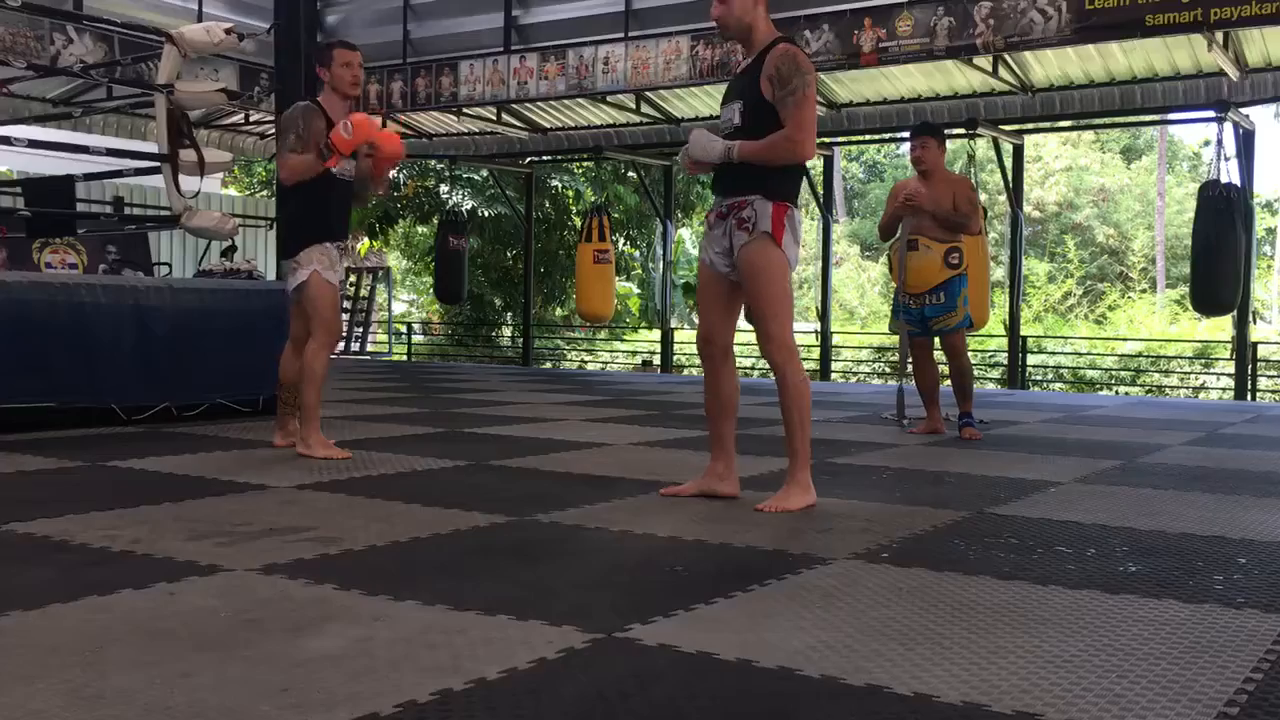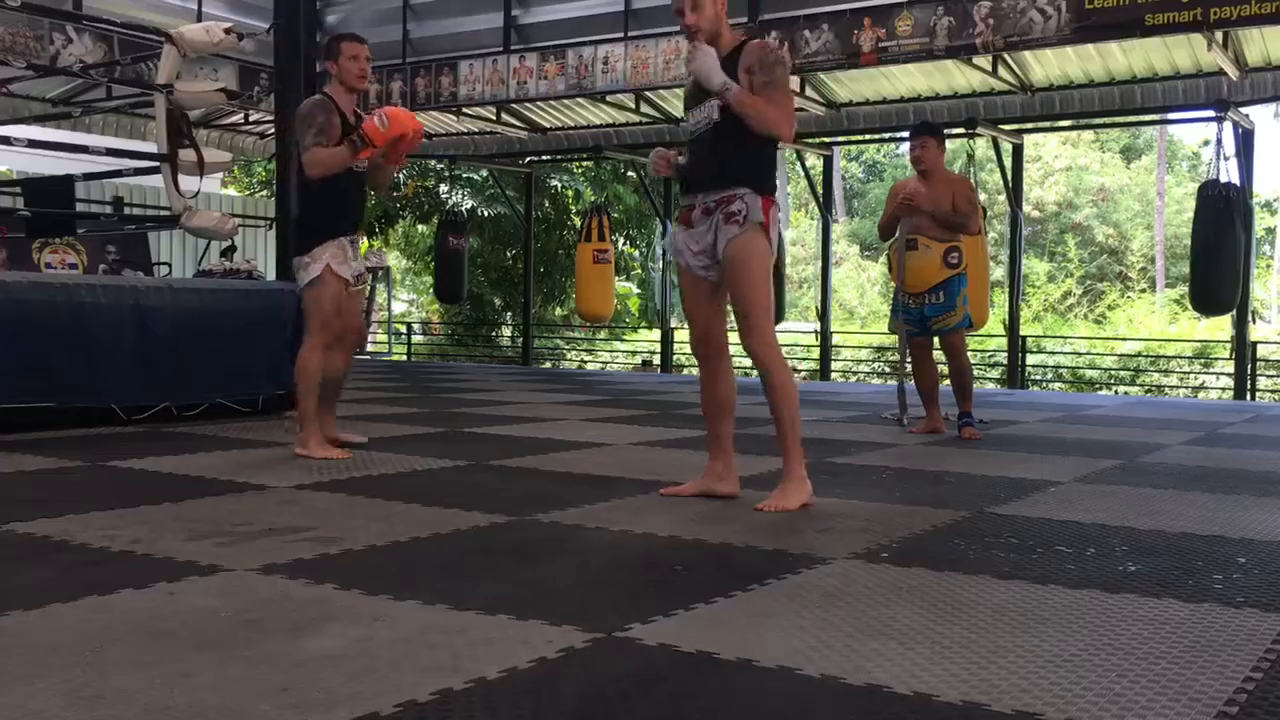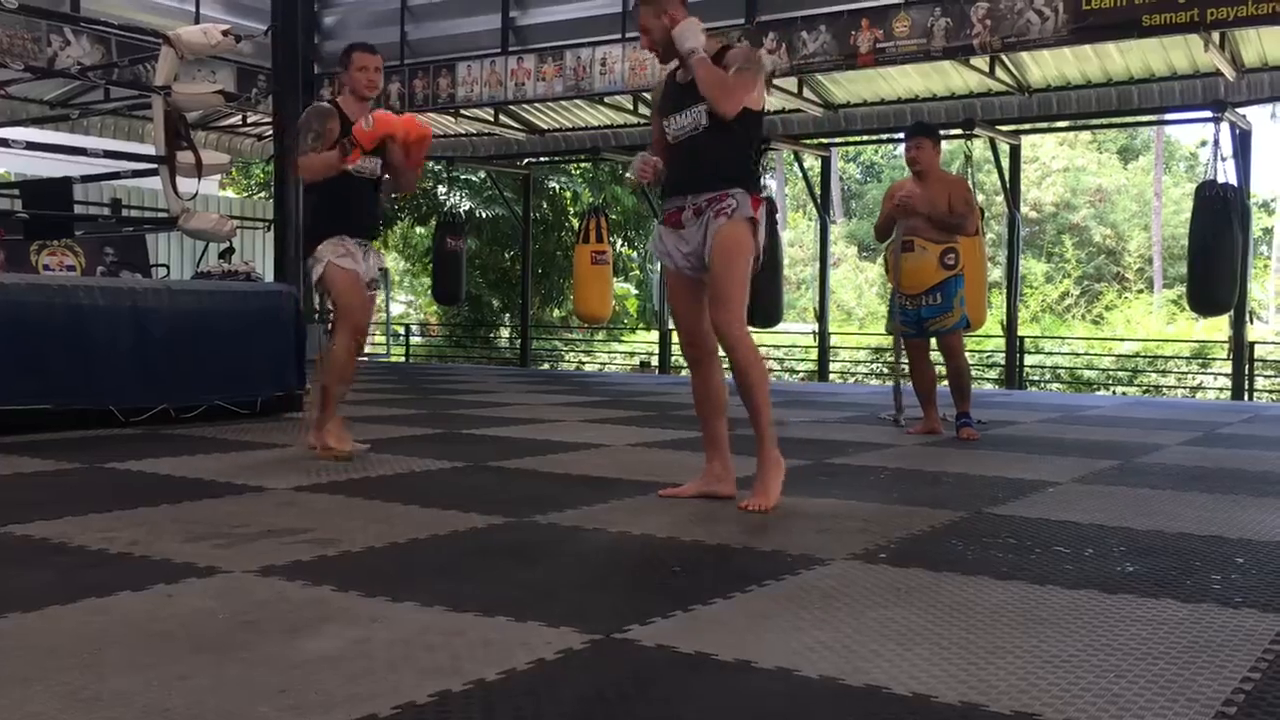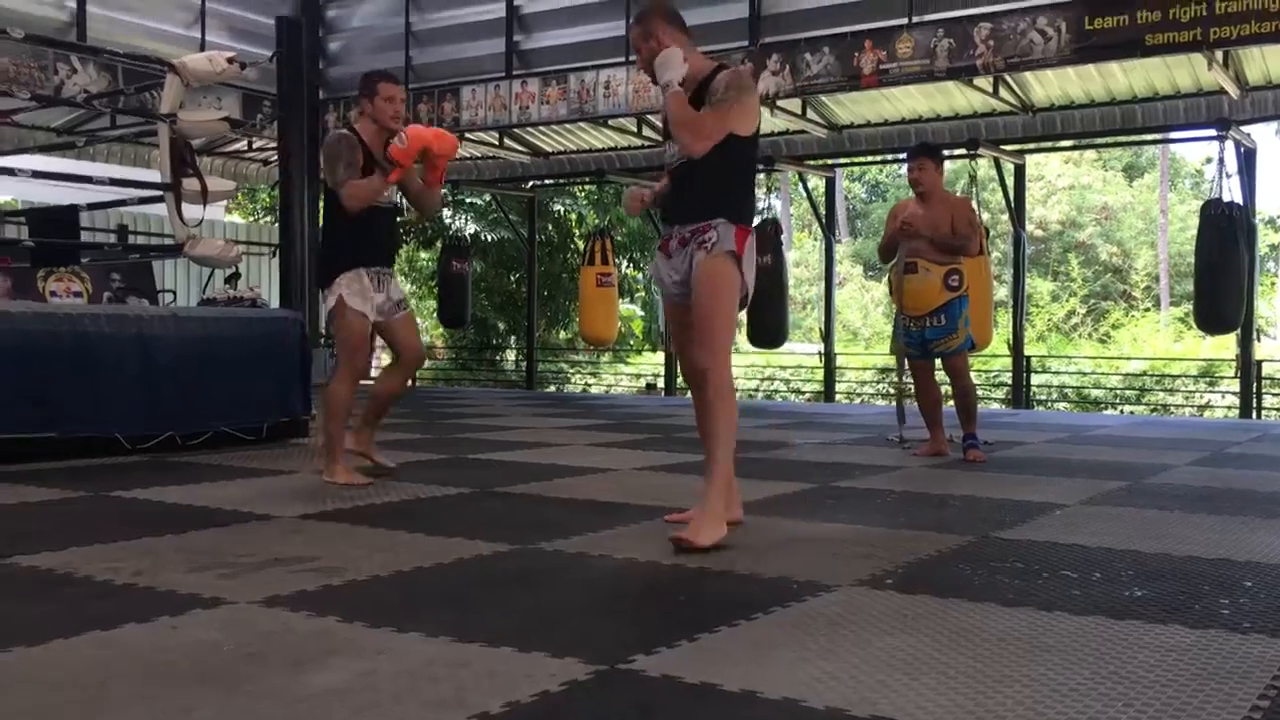
dt=0.4s
person 1, frame 1
left shoulder: (786, 59)
right shoulder: (746, 70)
left elbow: (801, 145)
left wrist: (724, 150)
right wrist: (707, 159)
left hip: (764, 216)
right hip: (725, 217)
left knee: (778, 348)
right knee: (711, 345)
left ankle: (800, 480)
right ankle: (721, 471)
person 1, frame 2
left shoulder: (758, 56)
right shoulder: (697, 79)
left elbow: (782, 125)
left wrist: (720, 83)
right wrist: (673, 164)
left hip: (743, 209)
right hip: (694, 216)
left knee: (758, 342)
right knee: (706, 346)
left ankle: (796, 475)
right ankle: (720, 470)
person 1, frame 3
left shoulder: (740, 59)
right shoulder: (666, 86)
left elbow: (726, 103)
left wrist: (695, 49)
right wrist: (649, 167)
left hip: (730, 204)
right hip: (677, 218)
left knee: (728, 327)
right knee: (695, 347)
left ankle: (769, 455)
right ankle: (718, 470)
person 1, frame 4
left shoulder: (733, 82)
right shoulder: (675, 102)
left elbow: (696, 142)
left wrist: (671, 83)
right wrist: (649, 196)
left hip: (721, 236)
right hip: (675, 243)
left knee: (711, 364)
right knee: (695, 375)
left ankle: (713, 508)
right ankle: (726, 498)
person 2, frame 1
right shoulder: (304, 115)
left elbow: (368, 191)
right elbow: (287, 172)
right wrist: (332, 147)
left hip: (329, 244)
right hip: (305, 242)
left knee: (301, 338)
right knee: (326, 332)
left ankle: (286, 427)
right ankle: (310, 435)
person 2, frame 2
left shoulder: (358, 117)
right shoulder: (318, 109)
left elbow: (377, 184)
right elbow: (313, 166)
left wrist: (390, 152)
right wrist: (362, 141)
left hip: (346, 238)
right hip: (320, 238)
left knee: (352, 332)
right knee: (321, 334)
left ankle: (324, 420)
right ankle: (308, 436)
person 2, frame 3
right shoulder: (323, 115)
left elbow: (403, 186)
right elbow: (306, 170)
left wrist: (412, 152)
right wrist: (352, 145)
left hip: (365, 243)
right hip: (329, 238)
left knee: (351, 336)
right knee: (352, 323)
left ankle: (322, 425)
right ankle: (330, 423)
person 2, frame 4
right shoulder: (342, 143)
left elbow: (428, 208)
right elbow: (351, 200)
left wrist: (435, 170)
right wrist: (392, 168)
left hip: (382, 272)
right hip: (347, 271)
left knee: (412, 354)
right knee: (353, 366)
left ankle: (363, 433)
right ankle: (333, 462)
person 3, frame 1
left shoulder: (959, 184)
right shoulder: (901, 188)
left elbow: (972, 225)
right elbow: (884, 234)
left wrist: (929, 209)
right wrist: (897, 212)
left hip: (944, 278)
left knee: (955, 347)
right knee: (919, 349)
left ankle: (966, 417)
right ankle: (933, 417)
person 3, frame 2
left shoulder: (958, 184)
right shoulder: (900, 188)
left elbow: (972, 225)
right elbow: (883, 234)
left wrist: (928, 209)
right wrist: (896, 212)
left hip: (944, 277)
left knee: (954, 347)
right knee: (918, 349)
left ankle: (965, 416)
right ankle: (932, 417)
person 3, frame 3
left shoulder: (954, 184)
right shoulder: (897, 189)
left elbow: (968, 226)
right elbow: (880, 235)
left wrist: (924, 211)
right wrist: (892, 214)
left hip: (941, 279)
right hip: (905, 281)
left knee: (952, 348)
right knee: (915, 350)
left ankle: (964, 417)
right ankle: (930, 417)
person 3, frame 4
left shoulder: (957, 205)
right shoulder: (899, 209)
left elbow: (971, 247)
right elbow: (883, 256)
left wrist: (926, 234)
right wrist: (894, 236)
left hip: (945, 300)
right hip: (909, 302)
left knee: (958, 369)
right knee: (920, 372)
left ankle: (970, 439)
right ankle: (936, 439)
